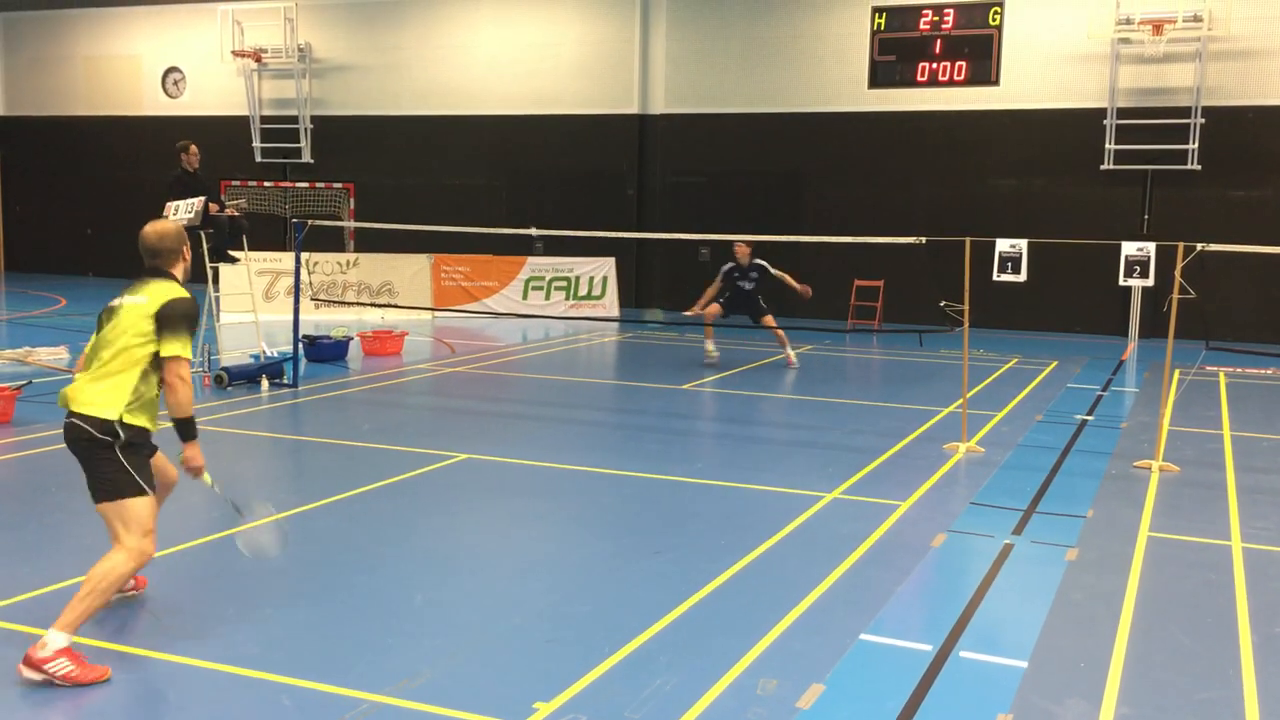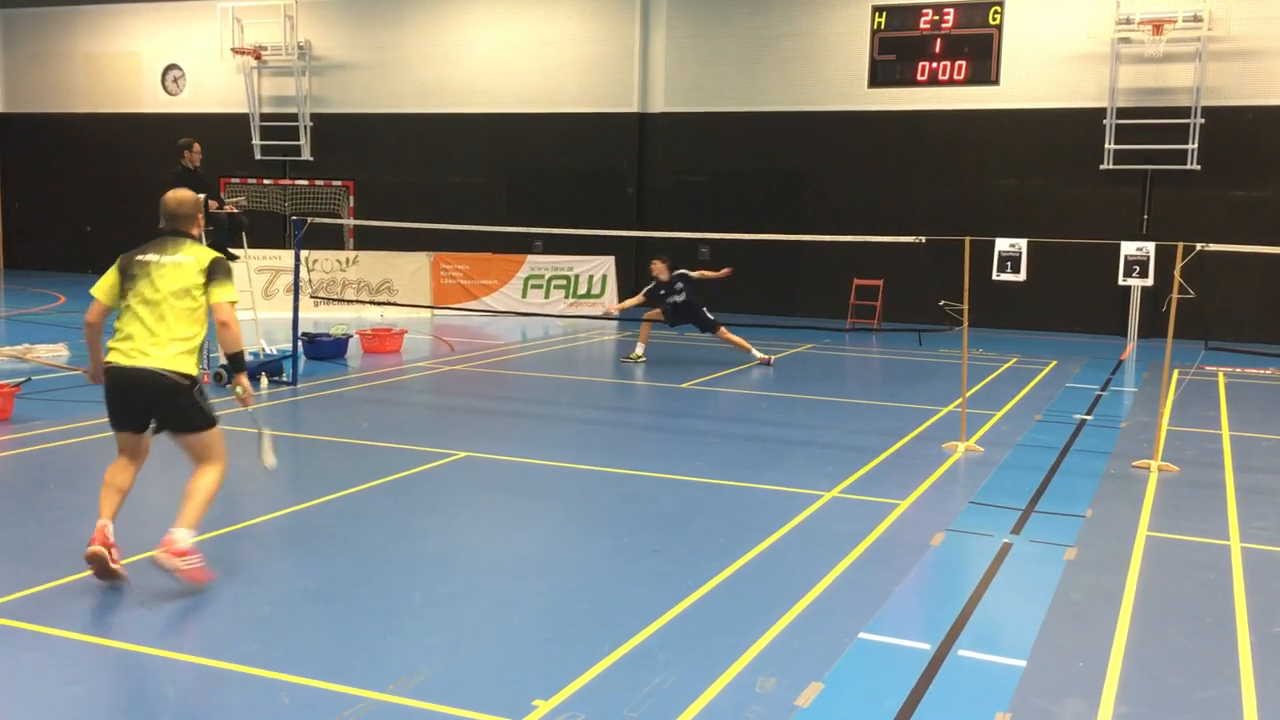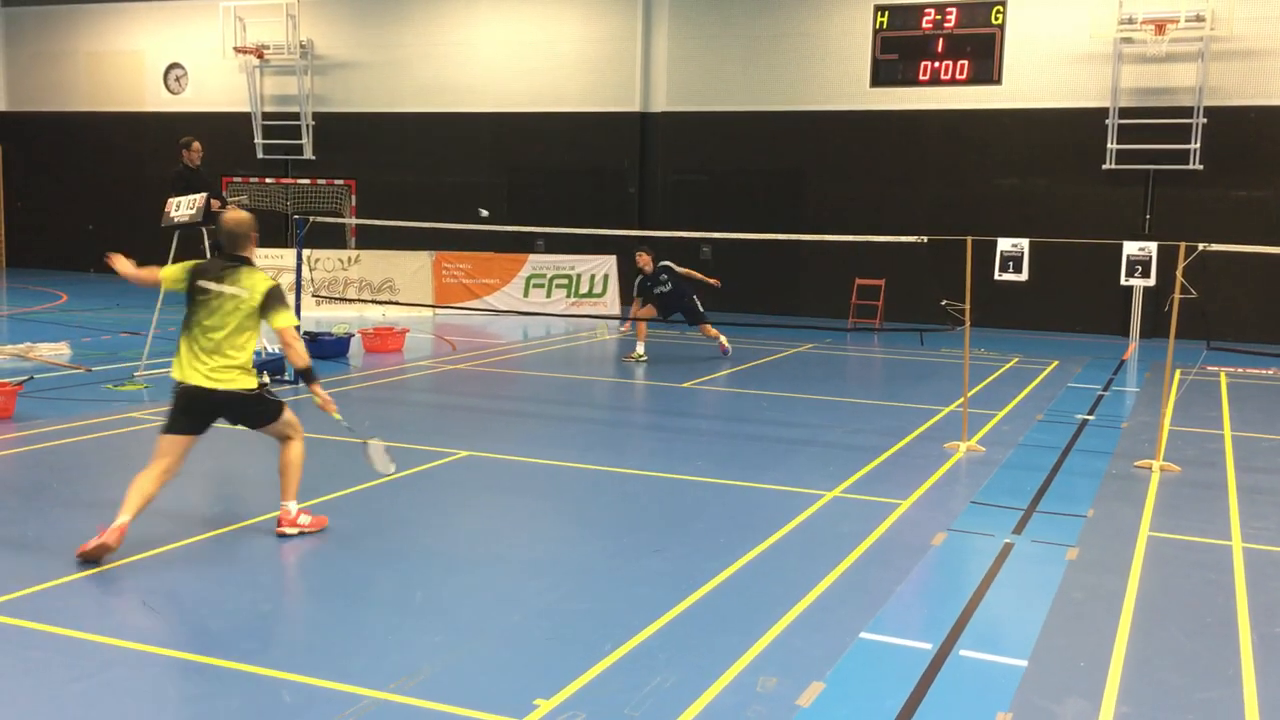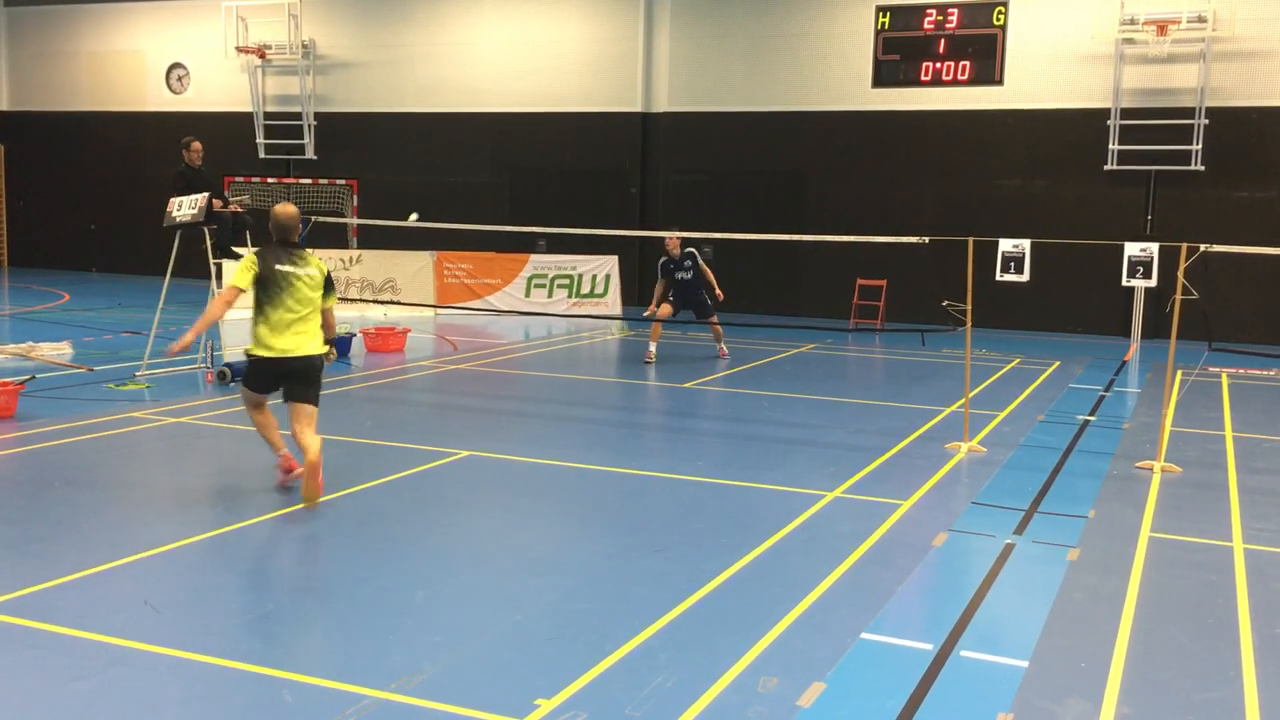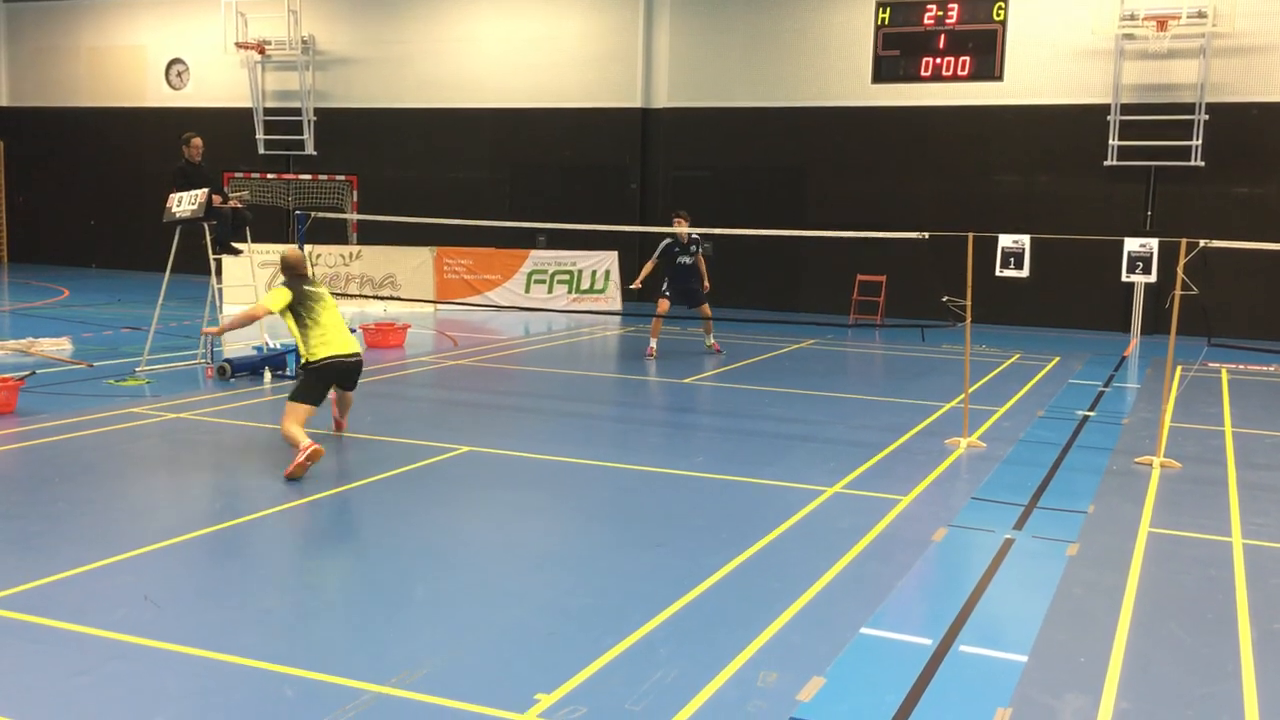
dt=0.3s
person 1, frame 1
left shoulder: (125, 297)
right shoulder: (177, 302)
left elbow: (89, 361)
right elbow: (175, 377)
right wrist: (189, 438)
left hip: (82, 418)
right hip: (107, 429)
left knee: (163, 481)
right knee: (138, 547)
left ankle: (115, 578)
right ankle: (48, 649)
person 1, frame 2
left shoulder: (132, 258)
right shoulder: (210, 260)
left elbow: (93, 317)
right elbow: (224, 319)
left wrist: (95, 359)
right wrist: (239, 372)
left hip: (120, 370)
right hip: (170, 374)
left knee: (129, 457)
right knee: (213, 463)
left ankle: (103, 534)
right ankle: (178, 543)
person 1, frame 3
left shoulder: (197, 271)
right shoulder: (266, 287)
left elbow: (146, 277)
right elbow: (289, 338)
left wrist: (125, 268)
right wrist: (314, 385)
left hip: (191, 388)
right hip: (240, 390)
left knee: (159, 468)
right knee: (293, 435)
left ankle: (115, 530)
right ankle: (290, 515)
person 1, frame 4
left shoulder: (258, 259)
right shoulder: (319, 267)
left elbow: (225, 301)
right elbow: (328, 317)
left wrist: (190, 335)
right wrist: (329, 345)
left hip: (266, 356)
right hip: (306, 358)
left knee: (254, 404)
right knee: (305, 431)
left ankle: (286, 461)
right ankle: (310, 460)
person 1, frame 5
left shoulder: (289, 290)
right shoulder: (321, 290)
left elbow: (255, 313)
left wrist: (221, 328)
left hip: (322, 361)
right hip: (353, 359)
left knee: (289, 427)
left ankle: (306, 446)
right ankle: (341, 420)
